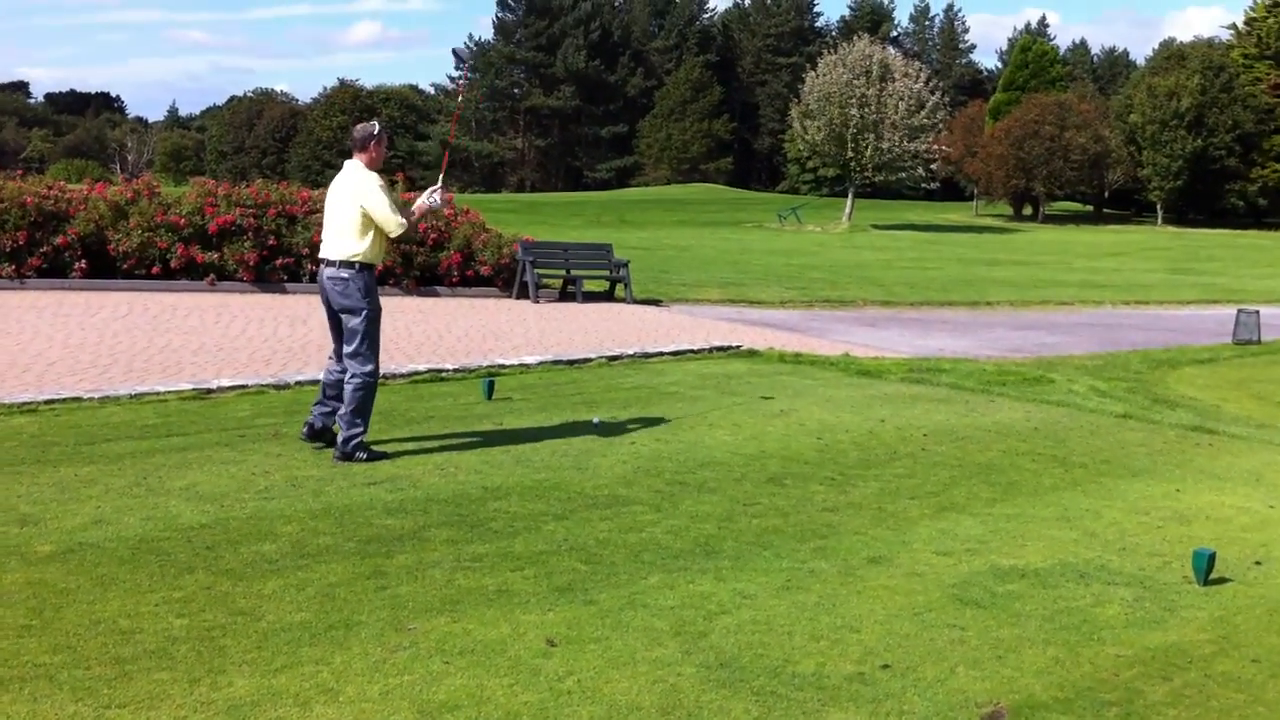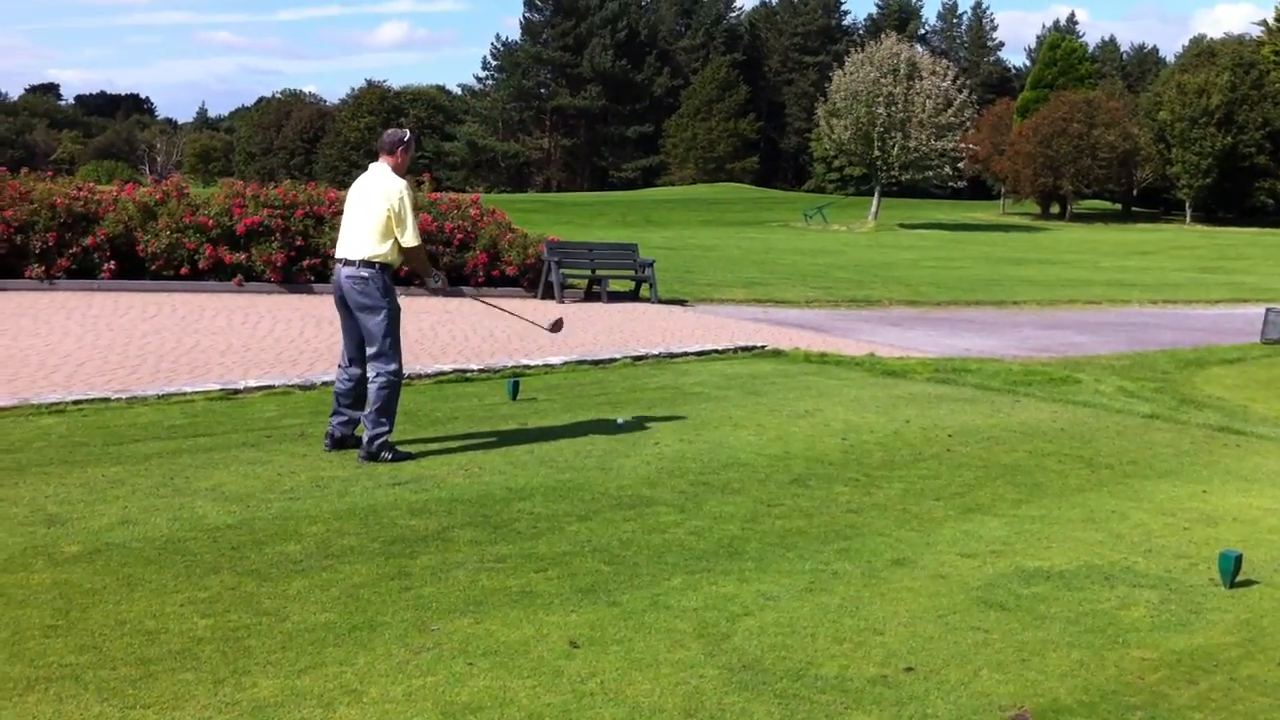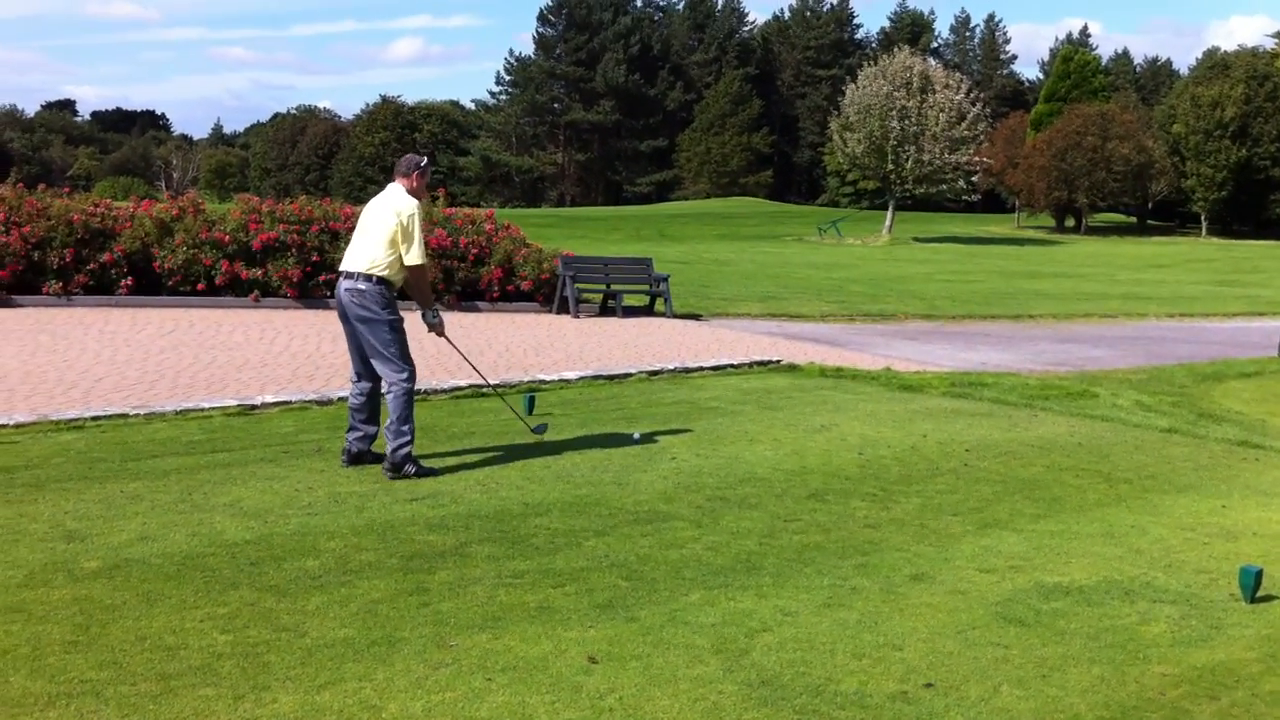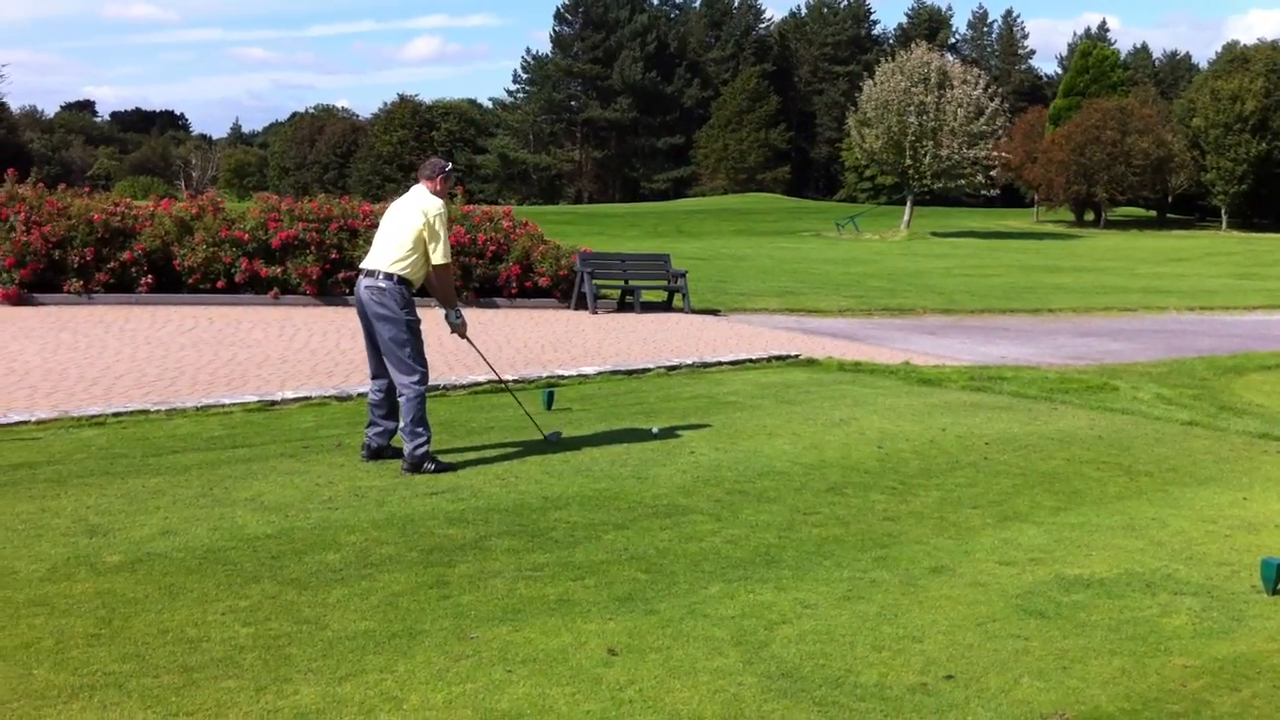
dt=0.3s
person 1, frame 1
left shoulder: (342, 178)
right shoulder: (369, 182)
left elbow: (377, 224)
right elbow: (399, 229)
left wrist: (416, 206)
right wrist: (424, 207)
left hip: (329, 272)
right hip: (352, 276)
left knee: (342, 356)
right knee: (362, 364)
left ankle: (319, 423)
right ankle: (349, 443)
person 1, frame 2
left shoulder: (362, 182)
right shoulder: (395, 186)
right elbow: (409, 244)
left wrist: (420, 267)
right wrist: (430, 272)
left hip: (343, 272)
right hip: (370, 276)
left knee: (353, 360)
right knee: (385, 365)
left ankle: (340, 431)
right ankle: (375, 443)
person 1, frame 3
left shoulder: (379, 201)
right shoulder: (408, 205)
right elbow: (416, 267)
left wrist: (422, 305)
right wrist: (431, 310)
left hip: (347, 287)
right hip: (369, 290)
left knee: (365, 375)
right knee: (398, 374)
left ankle: (356, 446)
right ankle: (398, 455)
person 1, frame 4
left shoulder: (403, 202)
right shoulder: (433, 205)
left elbow: (423, 266)
right elbow: (441, 267)
left wrist: (446, 306)
right wrist: (453, 310)
left hip: (366, 285)
right hip: (389, 290)
left knee: (383, 373)
right knee: (411, 375)
left ankle: (376, 441)
right ankle: (416, 454)
